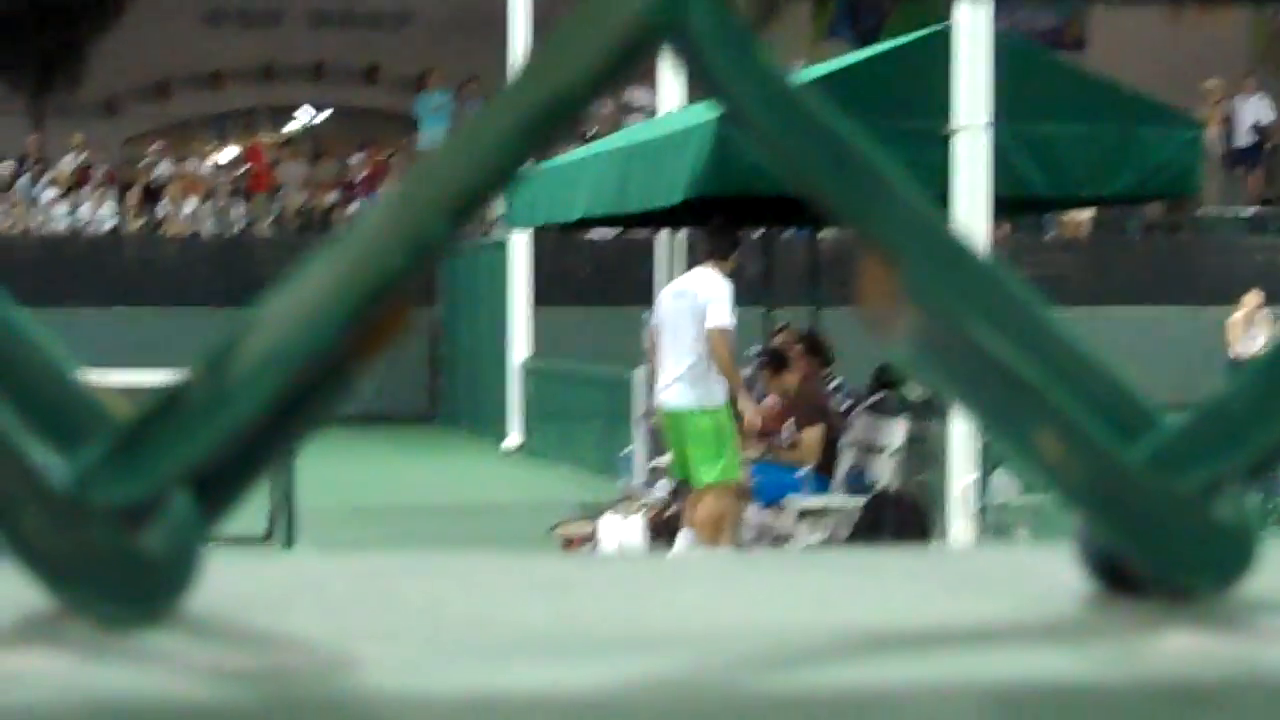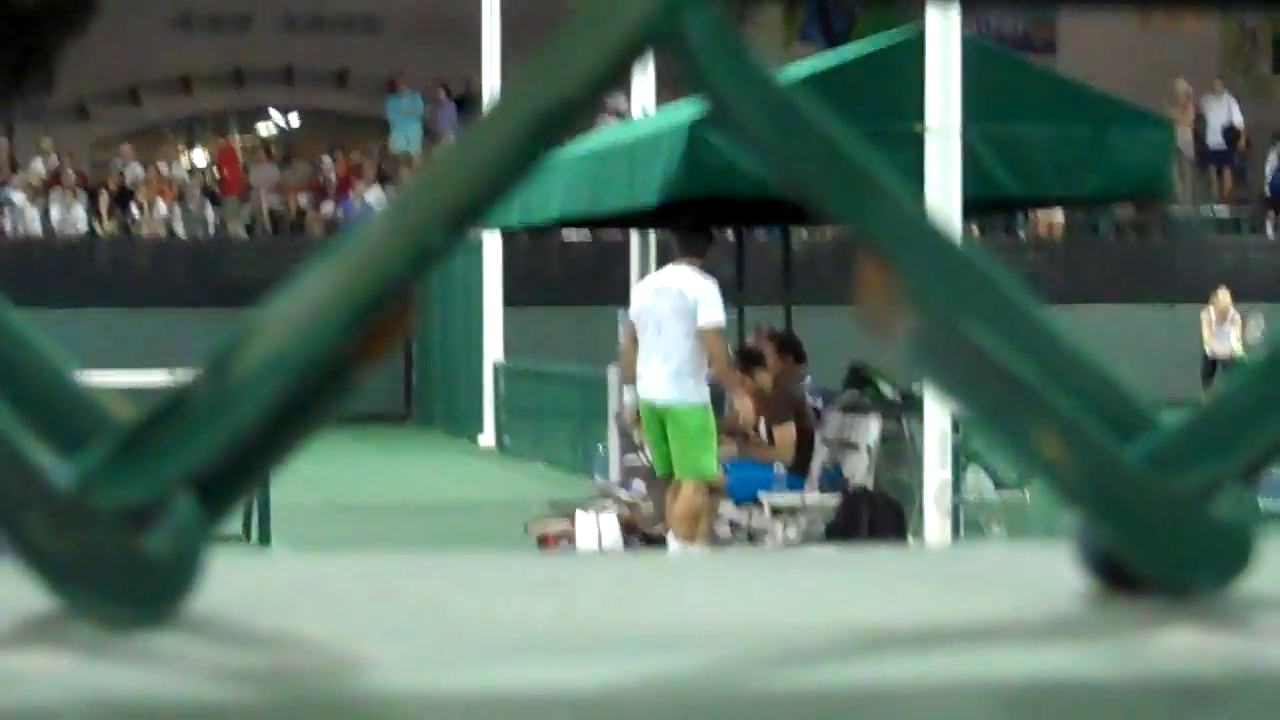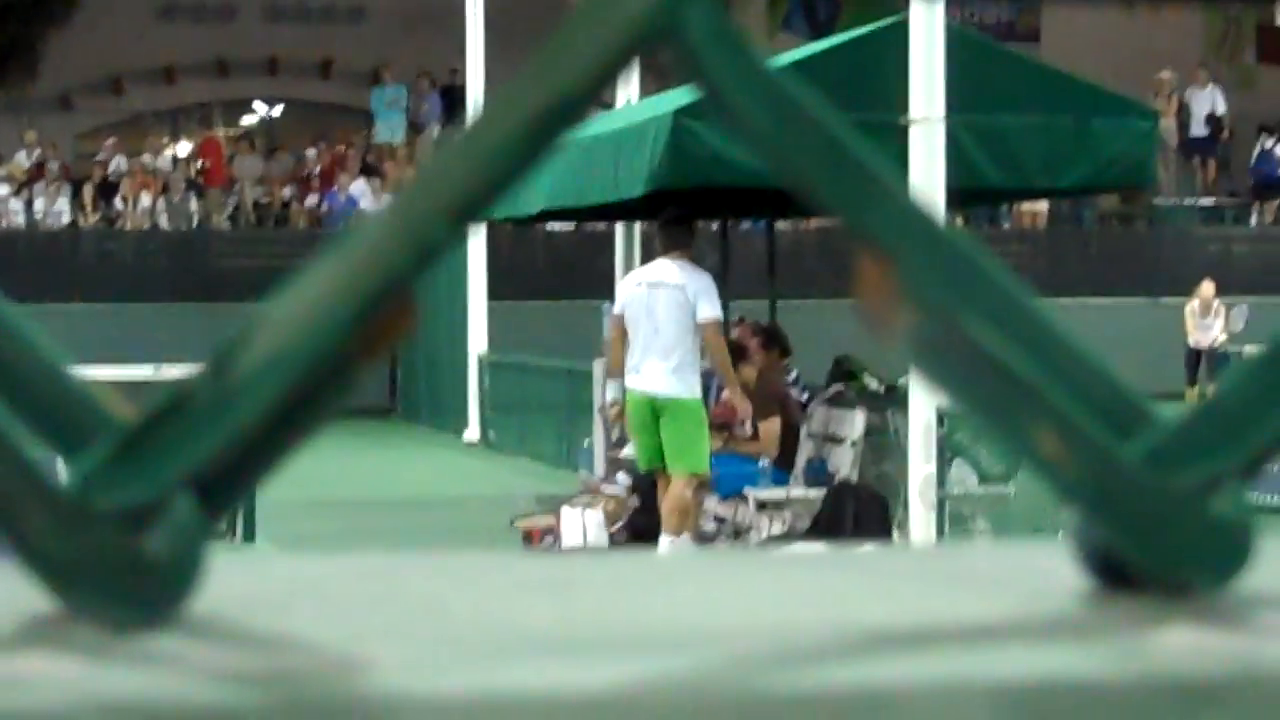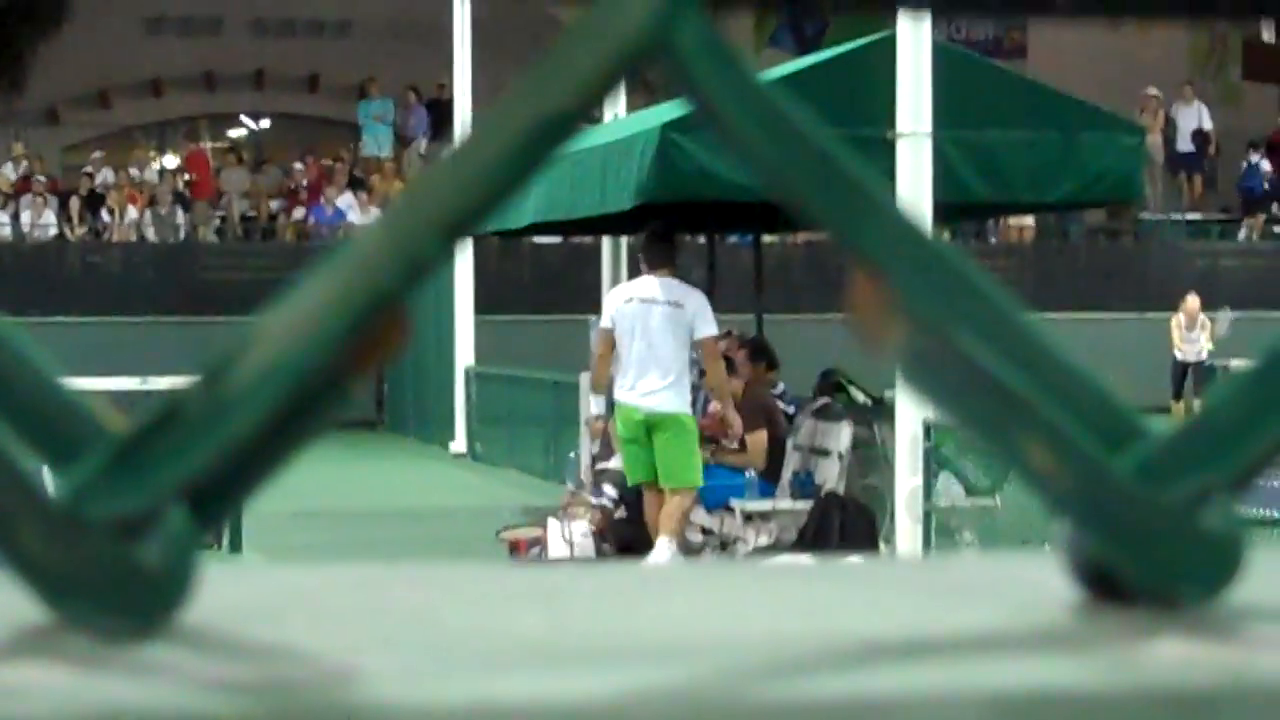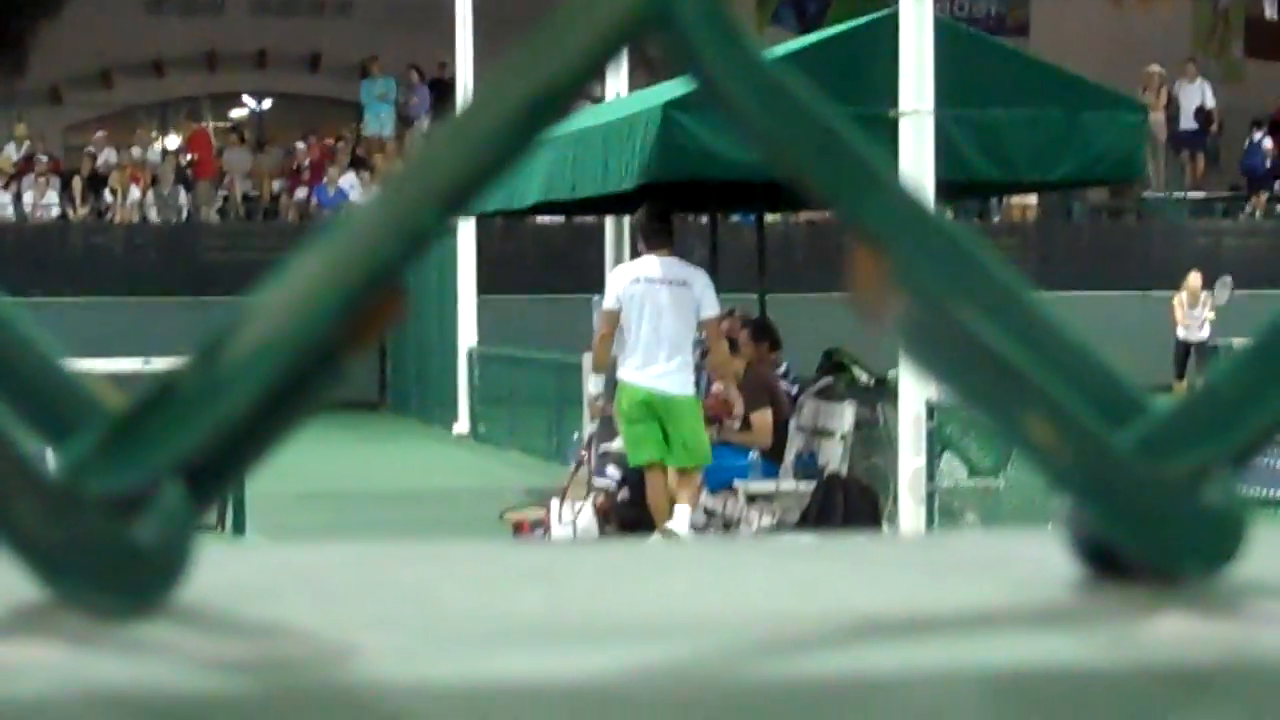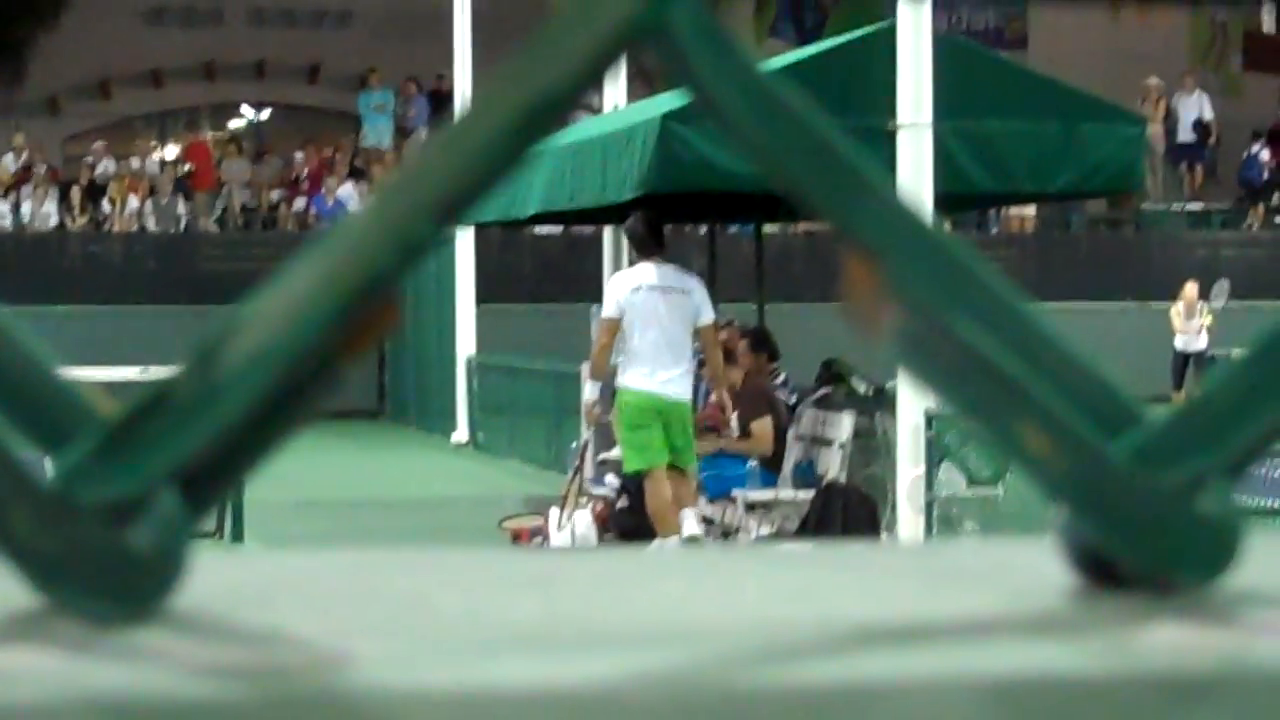
dt=0.1s
person 1, frame 1
left shoulder: (673, 288)
right shoulder: (718, 287)
left elbow: (656, 348)
right elbow: (718, 347)
left wrist: (659, 397)
right wrist: (742, 398)
left hip: (669, 400)
right hip: (701, 402)
left knee: (700, 484)
right knee: (717, 486)
left ankle: (684, 549)
person 1, frame 2
left shoulder: (644, 285)
right shoulder: (703, 285)
left elbow: (628, 345)
right elbow: (714, 347)
left wrist: (629, 395)
right wrist: (736, 393)
left hip: (649, 395)
right hip: (686, 398)
left knee: (677, 479)
right knee: (694, 482)
left ankle: (683, 548)
person 1, frame 3
left shoulder: (631, 280)
right shoulder: (698, 280)
left elbow: (615, 340)
right elbow: (714, 341)
left wrist: (613, 390)
right wrist: (734, 391)
left hip: (638, 391)
right hip: (680, 392)
left knee: (664, 474)
right knee: (684, 475)
left ankle: (680, 544)
right ankle: (668, 553)
person 1, frame 4
left shoulder: (617, 295)
right shoulder: (692, 298)
left elbow: (601, 355)
right elbow: (712, 360)
left wrist: (597, 405)
right wrist: (728, 408)
left hip: (628, 406)
right hip: (673, 408)
left knee: (652, 488)
right knee: (681, 490)
left ankle: (663, 559)
right ankle: (662, 556)
person 1, frame 5
left shoulder: (623, 275)
right shoulder: (696, 277)
left elbow: (604, 334)
right elbow: (716, 339)
left wrist: (596, 384)
left hip: (634, 386)
right hip: (679, 388)
left knee: (653, 468)
right knee: (690, 467)
right ankle: (681, 518)
person 1, frame 6
left shoulder: (621, 282)
right shoulder: (691, 284)
left elbow: (604, 342)
right elbow: (711, 345)
left wrist: (592, 390)
right wrist: (720, 389)
left hip: (635, 392)
right hip: (678, 393)
left knee: (654, 475)
right knee: (681, 467)
left ankle: (669, 550)
right ankle: (689, 522)
